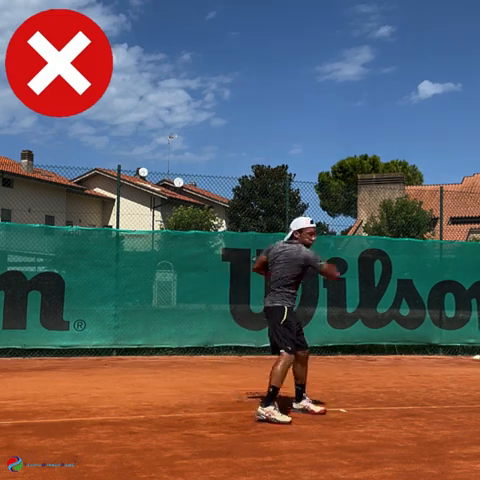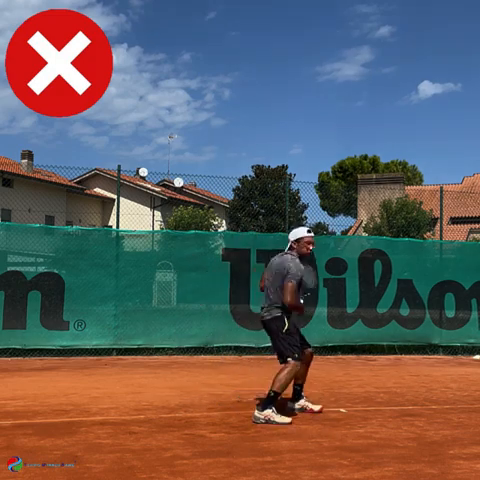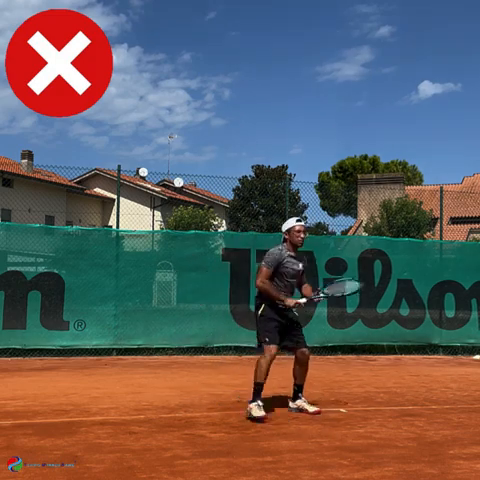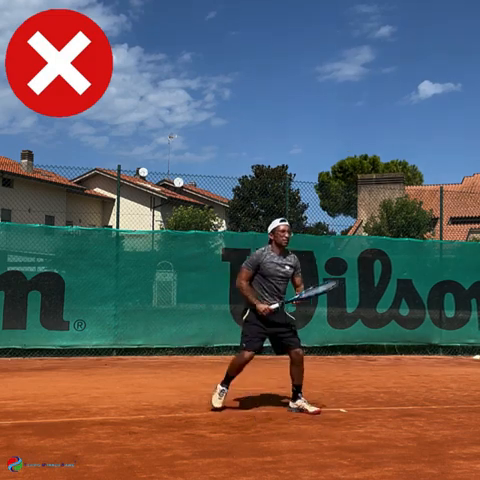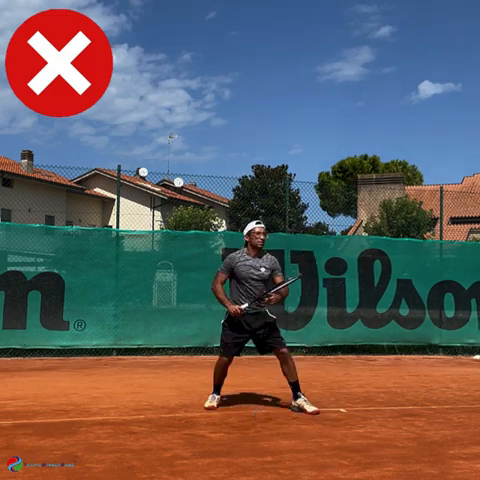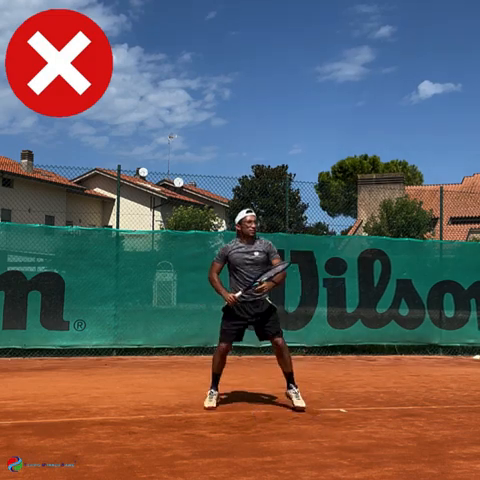
dt=0.2s
person 1, frame 1
left shoulder: (275, 247)
right shoulder: (306, 254)
left elbow: (257, 267)
right elbow: (334, 274)
right wrist: (323, 265)
left hip: (278, 308)
right hip: (280, 309)
left knee: (302, 352)
right knee: (288, 356)
left ankle: (300, 400)
right ankle: (266, 406)
person 1, frame 2
left shoulder: (277, 259)
right shoulder: (295, 266)
left elbow: (263, 286)
right elbow: (289, 301)
right wrist: (299, 308)
left hip: (278, 317)
right hip: (278, 319)
left knee: (307, 353)
right knee: (291, 363)
left ankle: (297, 399)
right ankle: (264, 410)
person 1, frame 3
left shoulder: (299, 258)
right shoulder: (276, 253)
left elbow: (302, 284)
right elbow: (260, 282)
left wrist: (312, 294)
right wrist: (284, 299)
left hip: (286, 312)
right hip: (268, 309)
left knee: (303, 353)
right knee: (271, 350)
left ankle: (297, 399)
right ankle: (255, 401)
person 1, frame 4
left shoulder: (293, 259)
right shoulder: (258, 255)
left elbow: (299, 285)
right elbow: (241, 282)
right wrist: (258, 304)
left hip: (280, 315)
right hip: (257, 315)
left knee: (297, 354)
right knee: (246, 355)
left ankle: (297, 399)
right ankle: (223, 387)
person 1, frame 5
left shoulder: (271, 260)
right shoulder: (233, 259)
left elbow: (283, 286)
right elbow: (216, 284)
left wrist: (278, 296)
right wrist: (228, 304)
left hip: (262, 317)
right hip: (238, 317)
left knee: (283, 353)
right knee: (225, 358)
left ankle: (298, 398)
right ankle: (215, 394)
person 1, frame 6
left shoulder: (266, 245)
right shoulder: (228, 248)
left elbow: (280, 271)
right elbow: (212, 273)
left wrist: (271, 283)
right wrist: (224, 293)
left hip: (262, 305)
right hip: (237, 306)
left knee: (279, 343)
right knee: (223, 347)
left ankle: (292, 389)
right ankle: (214, 390)
